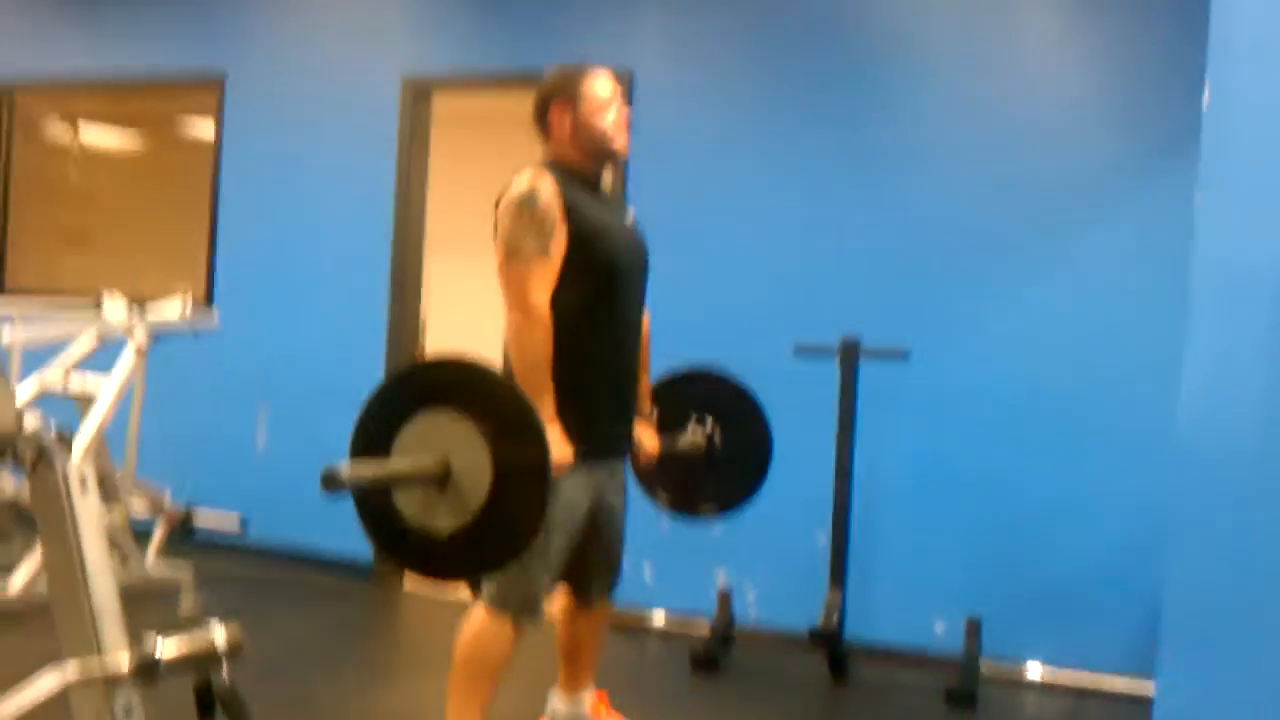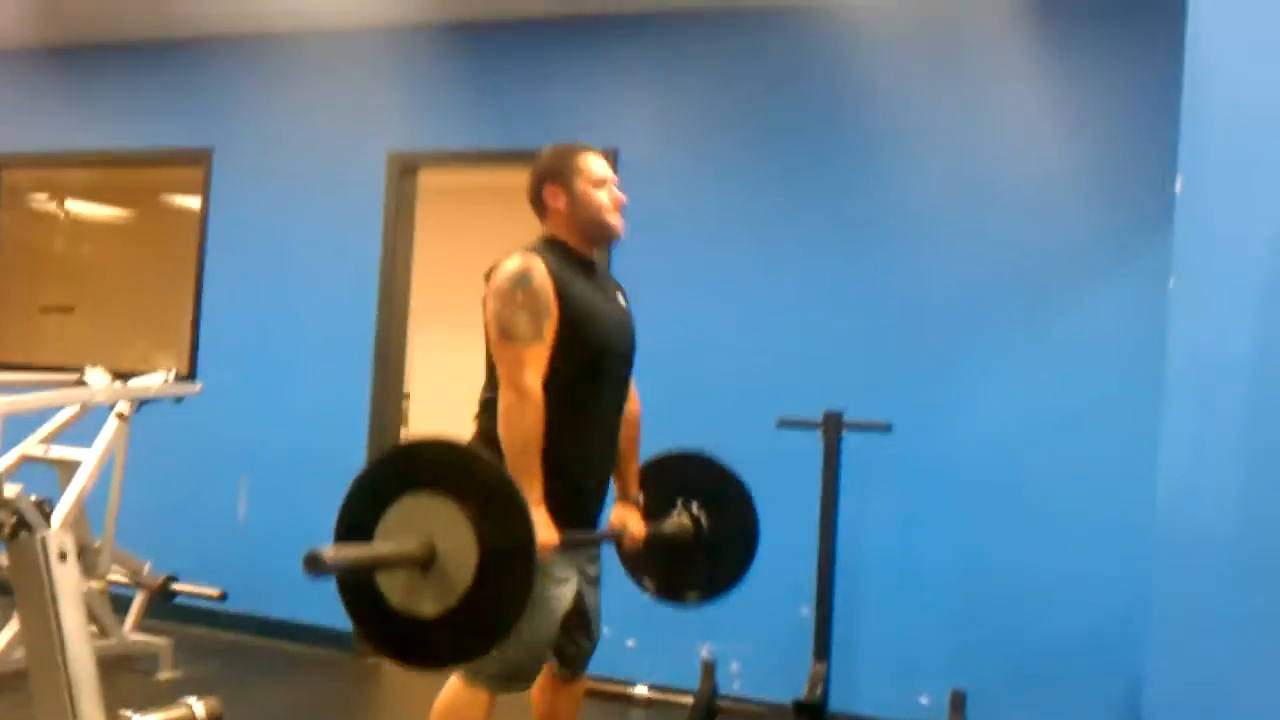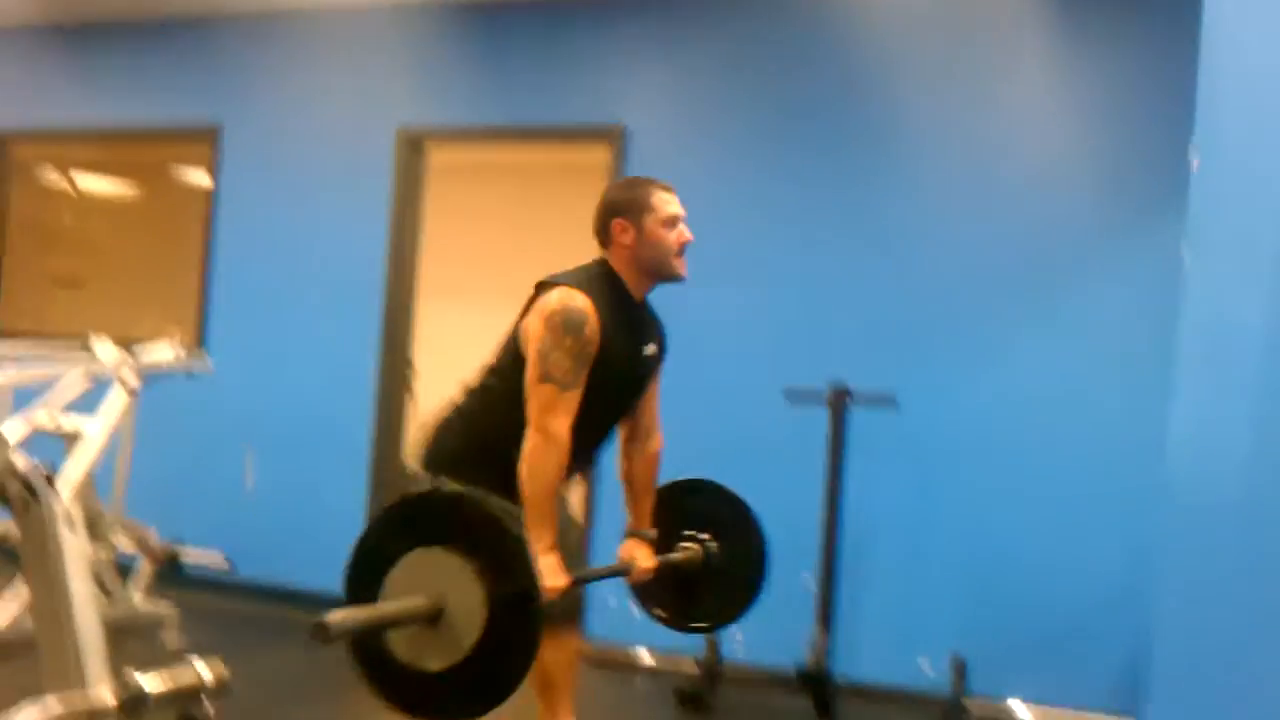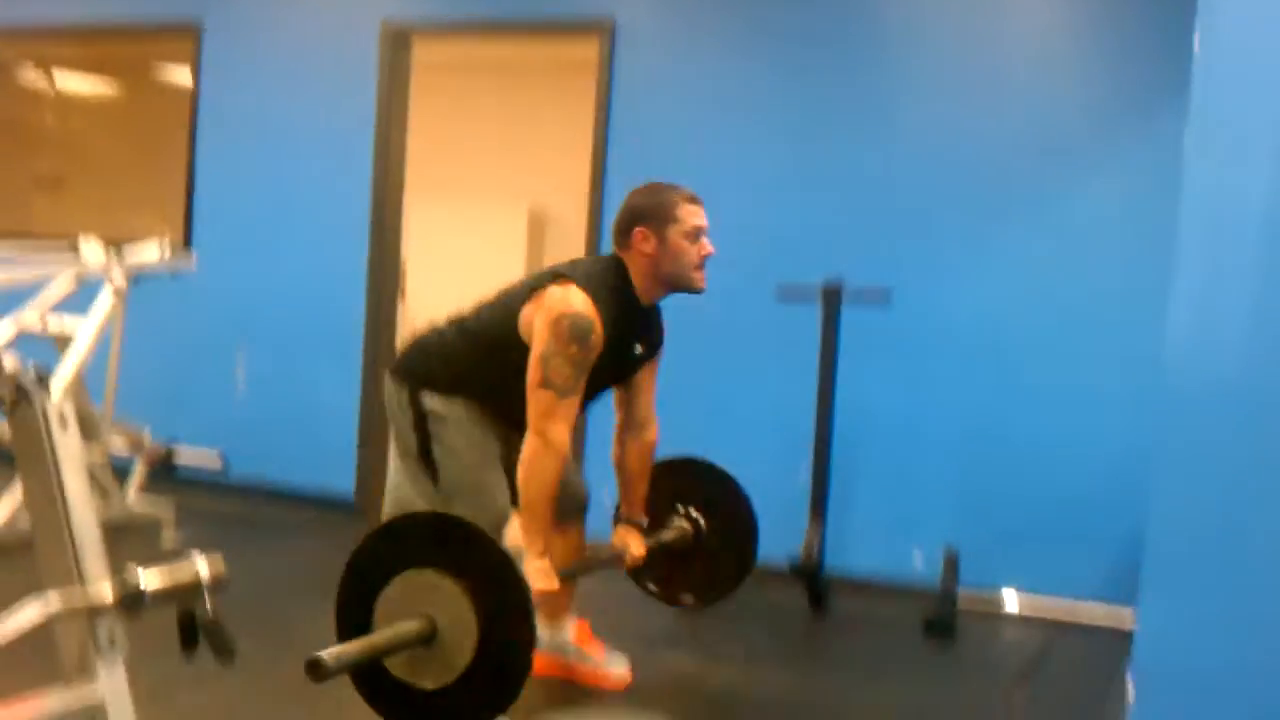
dt=0.2s
person 1, frame 1
left shoulder: (611, 208)
right shoulder: (536, 193)
left elbow: (634, 317)
right elbow: (529, 309)
left wrist: (643, 417)
right wrist: (543, 426)
left hip: (604, 438)
right hip: (551, 436)
left knee: (595, 586)
right knee: (512, 594)
person 1, frame 2
left shoulder: (609, 290)
right shoulder: (526, 275)
left elbow: (625, 403)
right elbow: (520, 394)
left wrist: (630, 500)
right wrist: (529, 511)
left hip: (575, 514)
right hip: (526, 514)
left knee: (571, 658)
right knee: (492, 666)
person 1, frame 3
left shoulder: (647, 329)
right shoulder: (572, 309)
left elbow: (644, 438)
right elbow: (547, 432)
left wrist: (640, 532)
right wrist: (540, 550)
left hip: (529, 490)
right hip: (472, 476)
left knee: (562, 615)
person 1, frame 4
left shoulder: (645, 323)
right shoulder: (577, 308)
left elbow: (638, 429)
right elbow: (549, 435)
left wrist: (632, 520)
right wrist: (531, 552)
left hip: (498, 399)
right hip: (437, 388)
left knee: (567, 505)
right knee: (479, 523)
left ankle: (560, 637)
